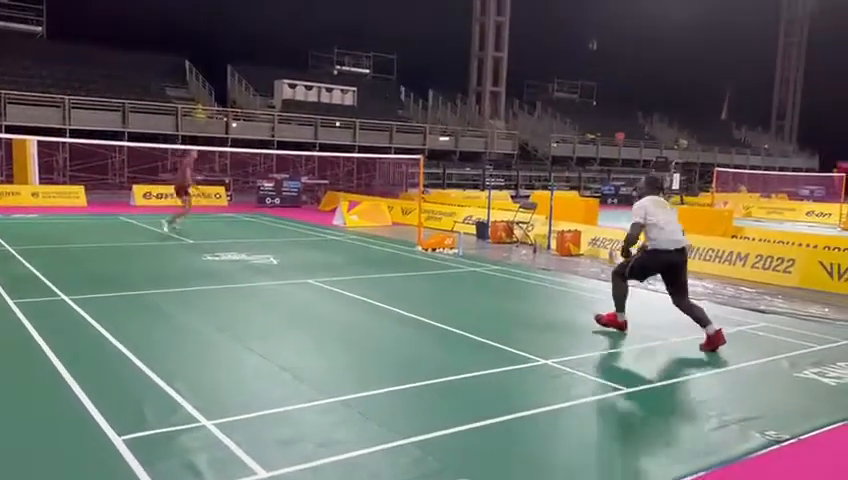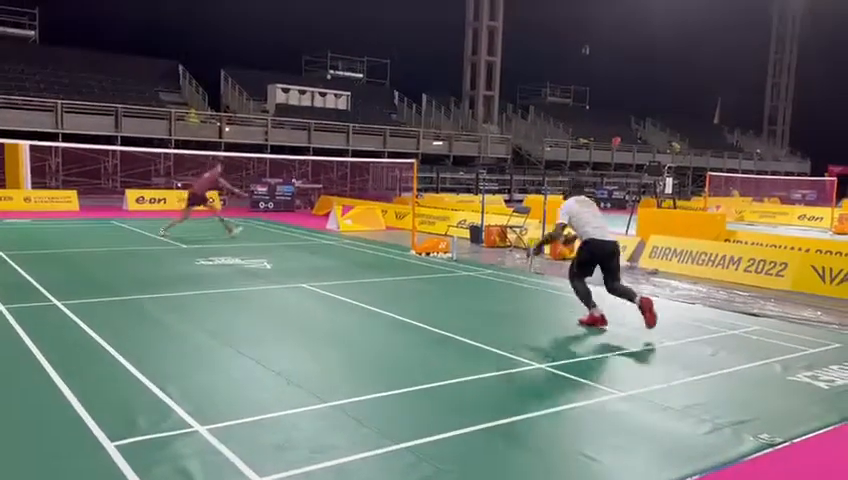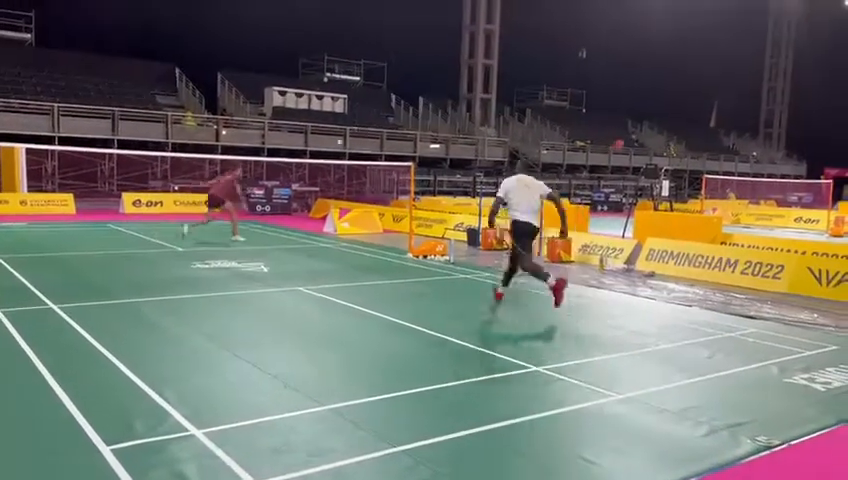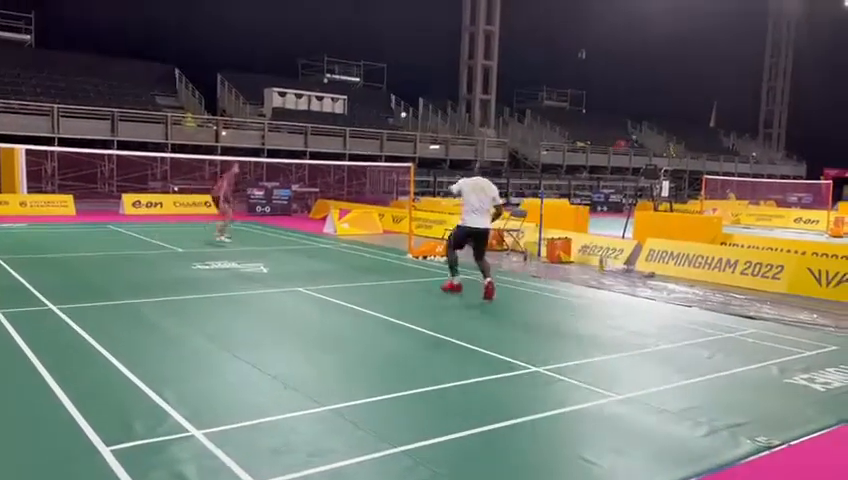
dt=0.3s
person 1, frame 1
left shoulder: (642, 205)
right shoulder: (668, 207)
left elbow: (633, 234)
left wrist: (626, 252)
left hip: (659, 251)
right hip: (679, 252)
left knee: (619, 274)
right knee: (682, 300)
left ankle: (619, 319)
right ankle: (713, 332)
person 1, frame 2
left shoulder: (567, 206)
right shoulder: (590, 203)
left elbow: (557, 234)
left wrist: (539, 245)
right wrist: (573, 237)
left hip: (593, 243)
right hip: (611, 243)
left knee: (576, 277)
right knee: (613, 285)
left ankle: (595, 314)
right ankle: (641, 302)
person 1, frame 3
left shoulder: (508, 182)
right shoulder: (538, 184)
left elbow: (495, 206)
right elbow: (557, 201)
left wrist: (491, 221)
right wrist: (563, 226)
left hip: (520, 224)
right hip: (533, 226)
left knee: (525, 262)
right knee: (514, 257)
left ankle: (554, 283)
right ankle: (501, 290)
person 1, frame 4
left shoulder: (465, 182)
right shoulder: (492, 187)
left elbow: (450, 191)
right elbow: (499, 211)
left hip: (467, 226)
right hip: (484, 228)
left knee: (450, 247)
right knee: (480, 258)
left ankle: (454, 282)
right ankle: (488, 281)
